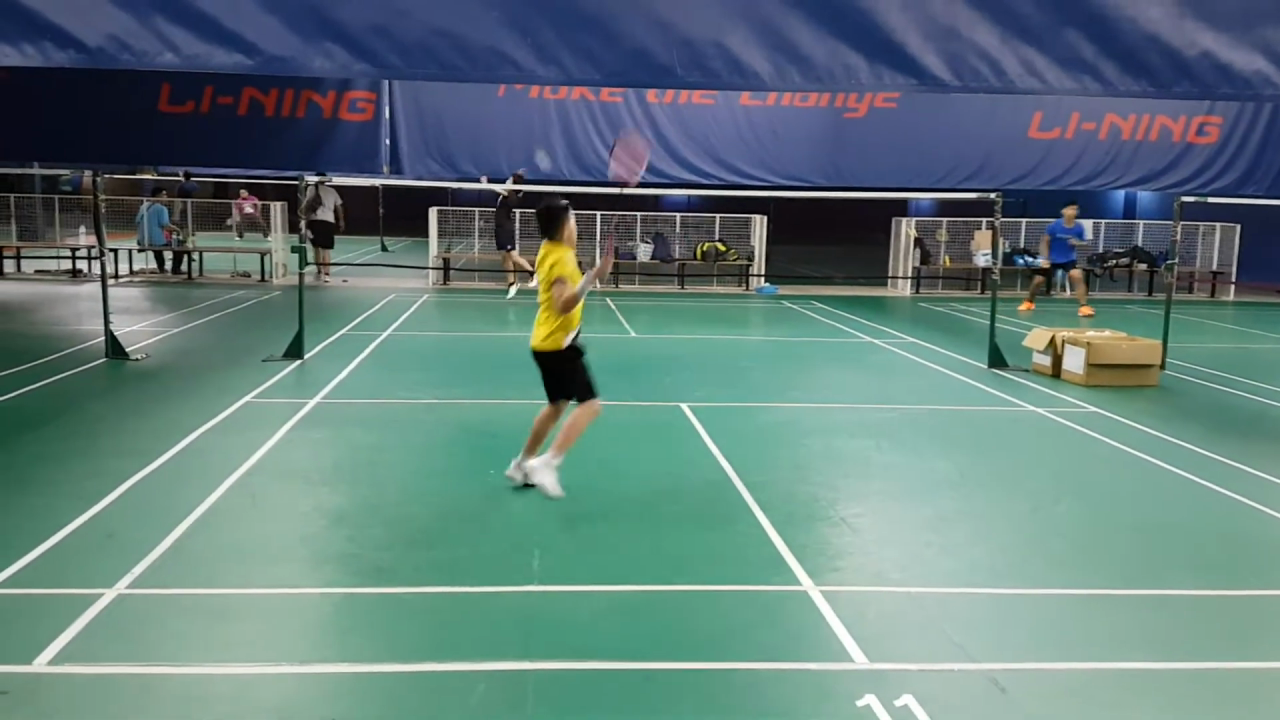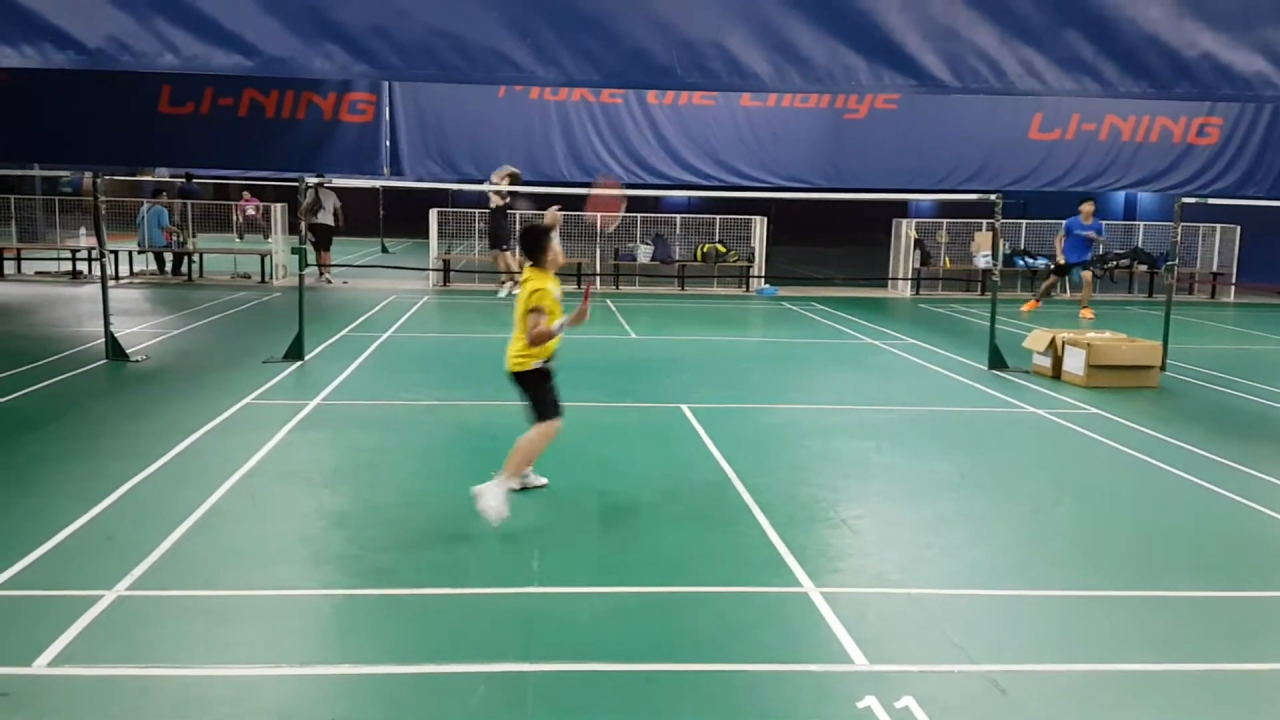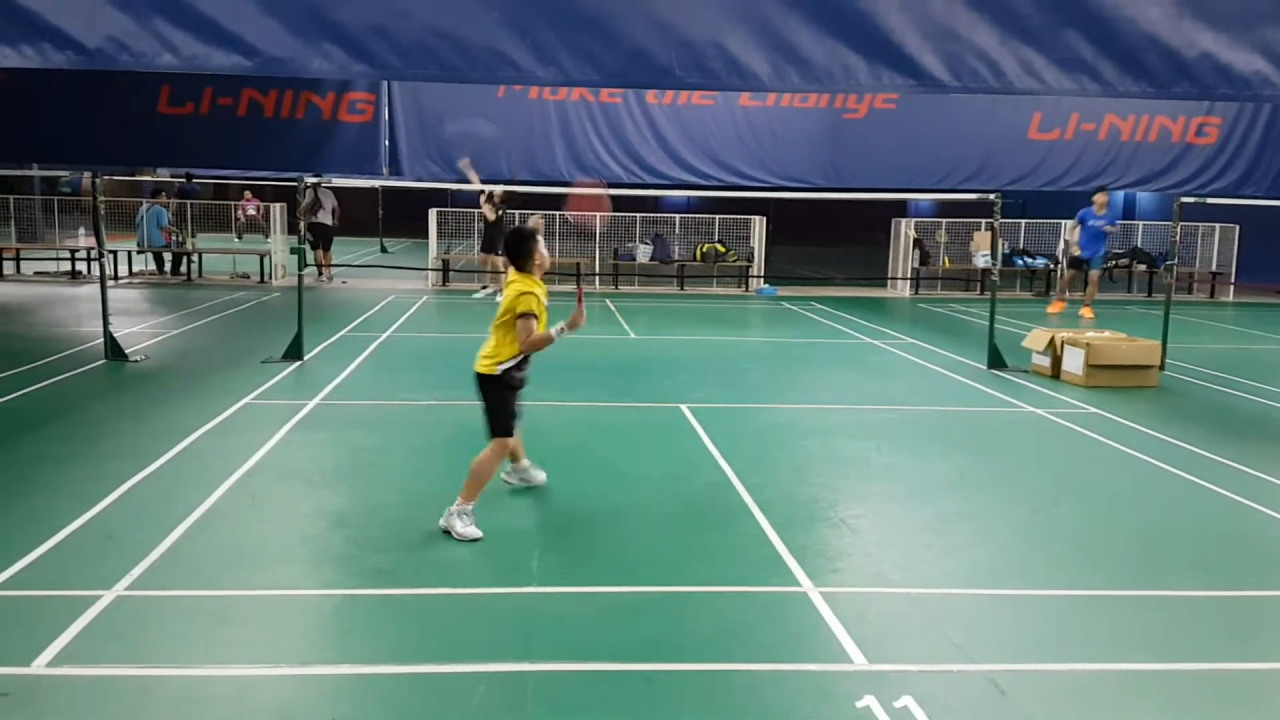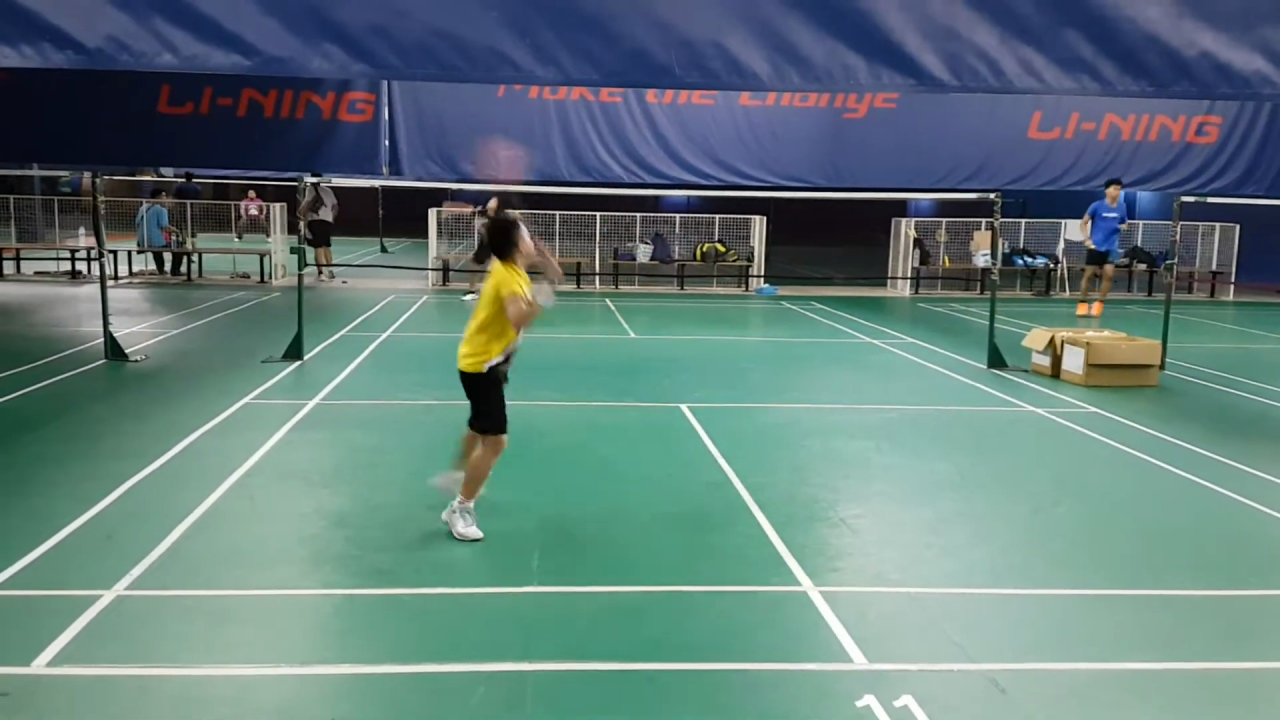
dt=0.1s
person 1, frame 1
left shoulder: (547, 252)
right shoulder: (561, 261)
right elbow: (562, 305)
left wrist: (561, 207)
right wrist: (592, 278)
left hip: (544, 345)
right hip: (558, 345)
left knee: (557, 406)
right knee: (589, 405)
left ankle: (523, 464)
right ankle: (546, 464)
person 1, frame 2
left shoulder: (534, 273)
right shoulder: (541, 290)
left elbow: (540, 239)
right elbow: (535, 337)
left wrist: (548, 223)
right wrist: (569, 320)
left hip: (530, 364)
right hip: (530, 366)
left knee: (542, 419)
right knee: (550, 425)
left ankle: (521, 473)
right ankle: (495, 489)
person 1, frame 3
left shoulder: (518, 276)
right shoulder: (527, 293)
right elbow: (527, 344)
left wrist: (528, 234)
right wrist: (565, 327)
left hip: (500, 369)
right hip: (497, 372)
left knee: (506, 427)
right knee: (501, 441)
left ankle: (519, 469)
right ankle: (459, 511)
person 1, frame 4
left shoulder: (501, 268)
right shoulder: (509, 281)
right elbow: (522, 320)
left hip: (479, 362)
right hip: (482, 368)
left knee: (482, 425)
right knee: (495, 440)
left ankle: (459, 474)
right ankle: (460, 510)
